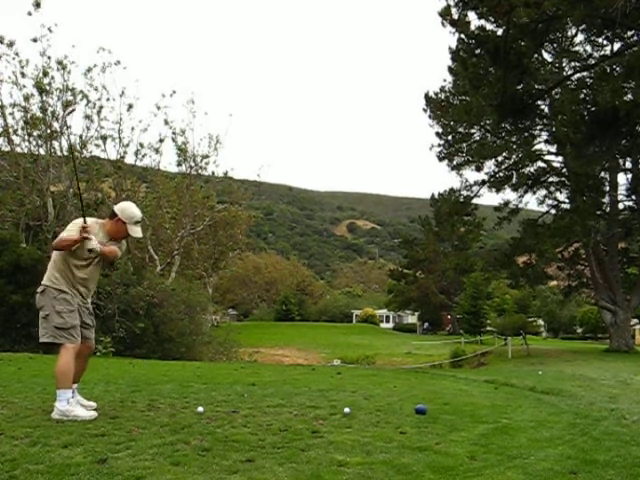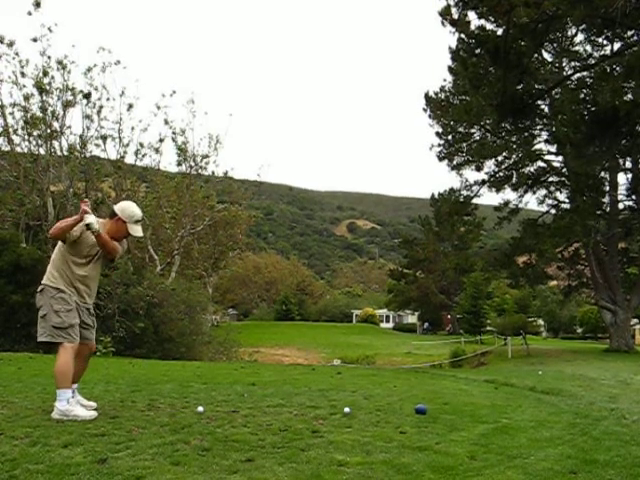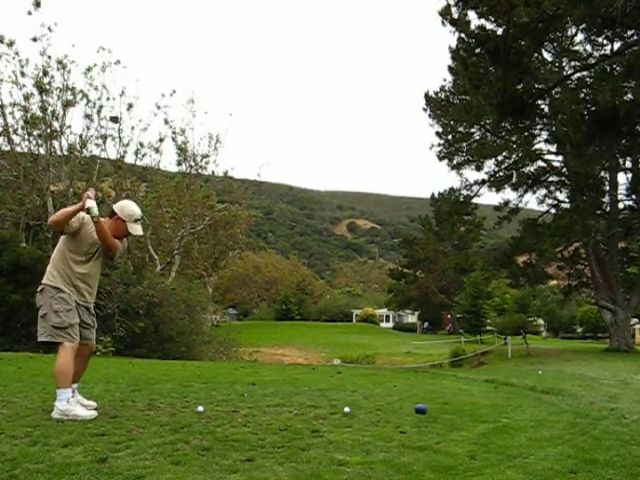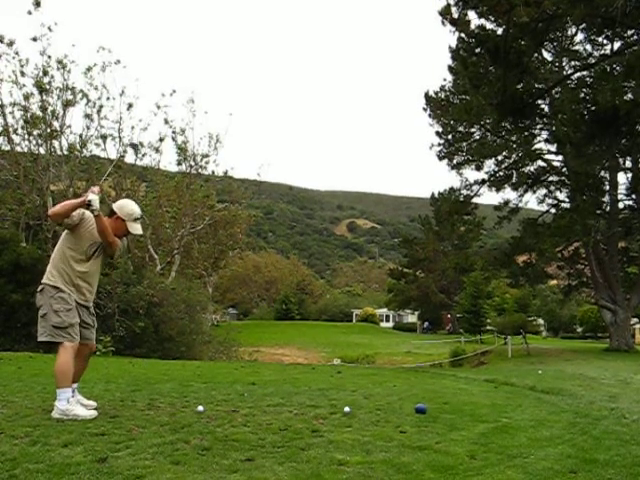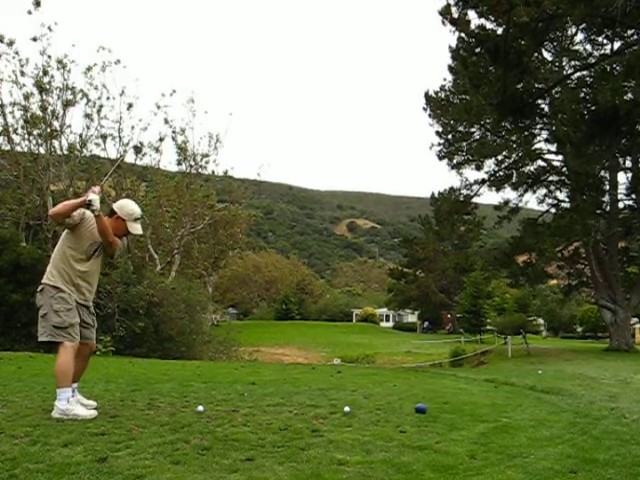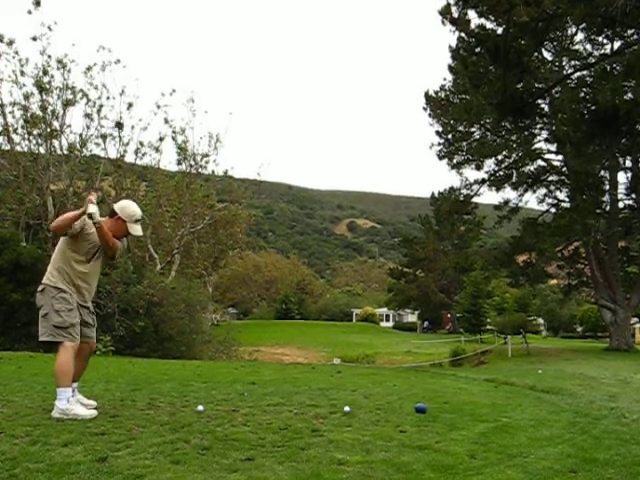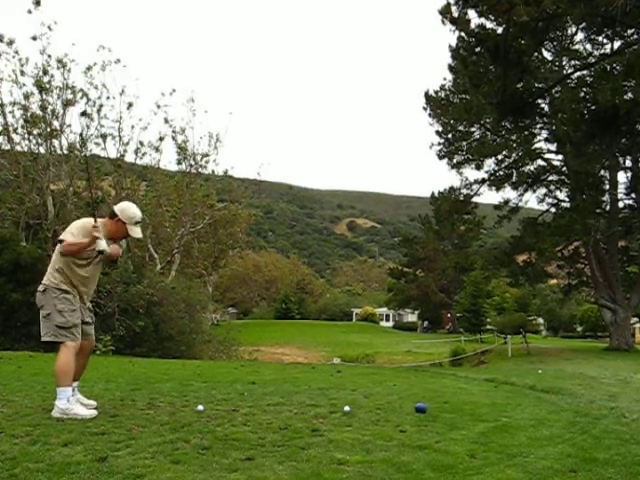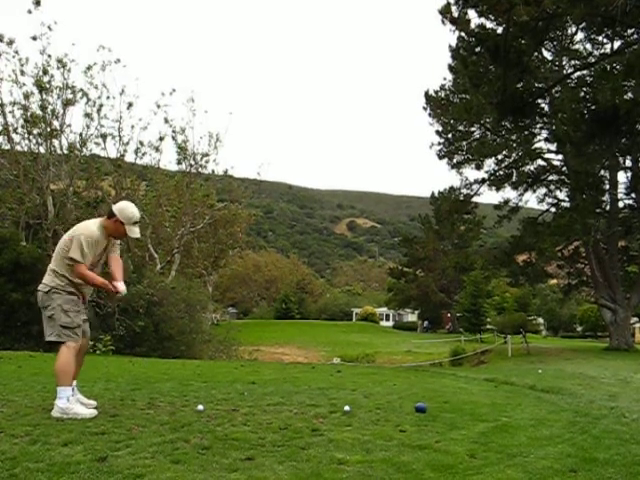
dt=0.1s
person 1, frame 1
left shoulder: (118, 244)
right shoulder: (83, 226)
left elbow: (109, 253)
right elbow: (57, 244)
left wrist: (96, 246)
right wrist: (79, 237)
left hip: (81, 298)
right hip: (58, 292)
left knee: (86, 347)
right knee: (70, 346)
left ankle: (70, 395)
right ankle: (63, 405)
person 1, frame 2
left shoulder: (119, 243)
right shoulder: (83, 224)
left elbow: (108, 248)
right elbow: (54, 233)
left wrist: (94, 228)
right wrist: (79, 218)
left hip: (82, 298)
right hip: (58, 291)
left knee: (87, 347)
right knee: (69, 345)
left ankle: (70, 395)
right ankle: (63, 405)
person 1, frame 3
left shoulder: (118, 243)
right shoulder: (82, 221)
left elbow: (108, 243)
right elbow: (53, 222)
left wrist: (95, 217)
right wrist: (80, 206)
left hip: (83, 299)
right hip: (58, 291)
left knee: (87, 346)
right knee: (68, 345)
left ankle: (70, 394)
right ankle: (63, 405)
person 1, frame 4
left shoulder: (116, 240)
right shoulder: (83, 218)
left elbow: (108, 240)
right elbow: (53, 214)
left wrist: (97, 212)
right wrist: (82, 201)
left hip: (82, 298)
right hip: (58, 291)
left knee: (87, 346)
right knee: (69, 345)
left ankle: (70, 394)
right ankle: (63, 405)
person 1, frame 5
left shoulder: (117, 239)
right shoulder: (82, 217)
left elbow: (109, 241)
right elbow: (54, 214)
left wrist: (97, 212)
right wrist: (83, 201)
left hip: (82, 297)
right hip: (58, 290)
left knee: (87, 345)
right knee: (69, 344)
left ankle: (70, 394)
right ankle: (63, 404)
person 1, frame 6
left shoulder: (116, 240)
right shoulder: (83, 222)
left elbow: (109, 245)
right elbow: (56, 227)
left wrist: (97, 220)
right wrist: (83, 211)
left hip: (81, 297)
right hip: (58, 291)
left knee: (87, 345)
right knee: (69, 344)
left ankle: (70, 394)
right ankle: (63, 404)
person 1, frame 7
left shoulder: (115, 238)
right shoulder: (84, 227)
left elbow: (114, 254)
right elbow: (63, 250)
left wrist: (105, 248)
right wrist: (89, 241)
left hip: (78, 296)
right hip: (58, 292)
left knee: (86, 344)
right knee: (70, 344)
left ankle: (70, 394)
right ankle: (63, 404)
person 1, frame 8
left shoulder: (110, 236)
right shoulder: (87, 232)
left elbow: (115, 259)
right elbow: (80, 271)
left wrist: (119, 282)
right wrist: (107, 286)
left hip: (75, 294)
right hip: (59, 292)
left knee: (81, 343)
right knee: (70, 343)
left ankle: (69, 393)
right ankle: (63, 403)
